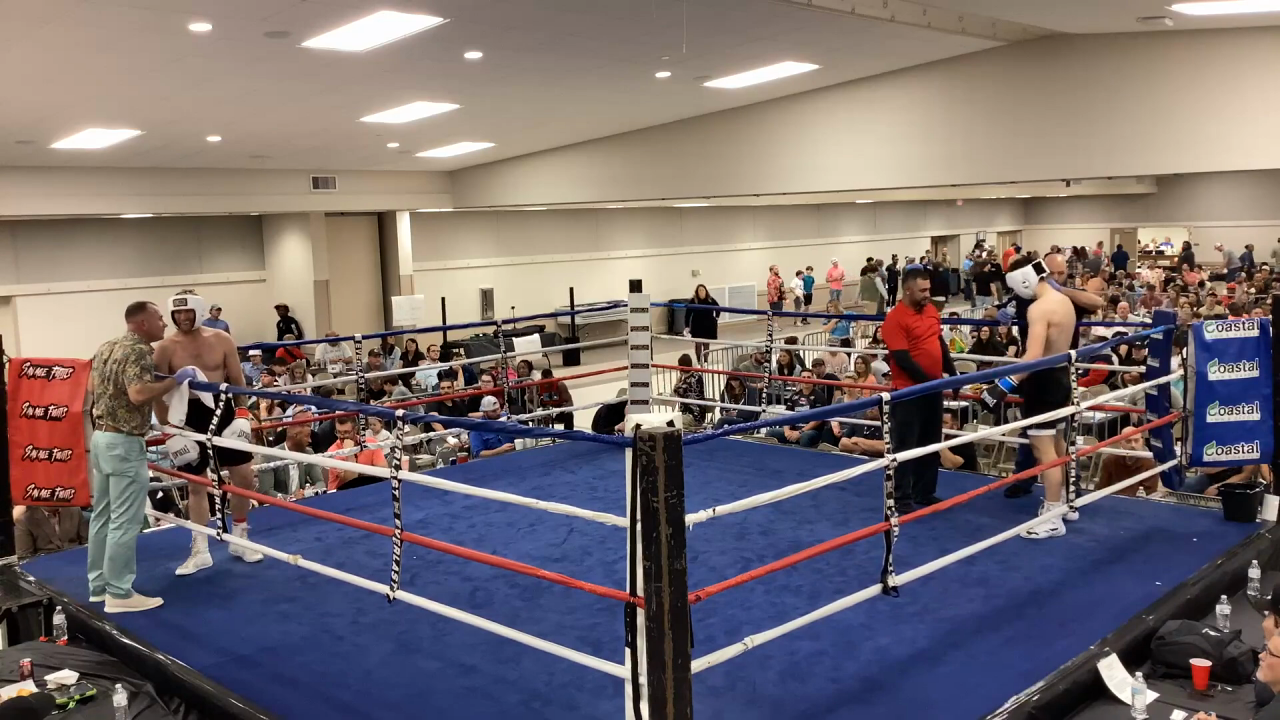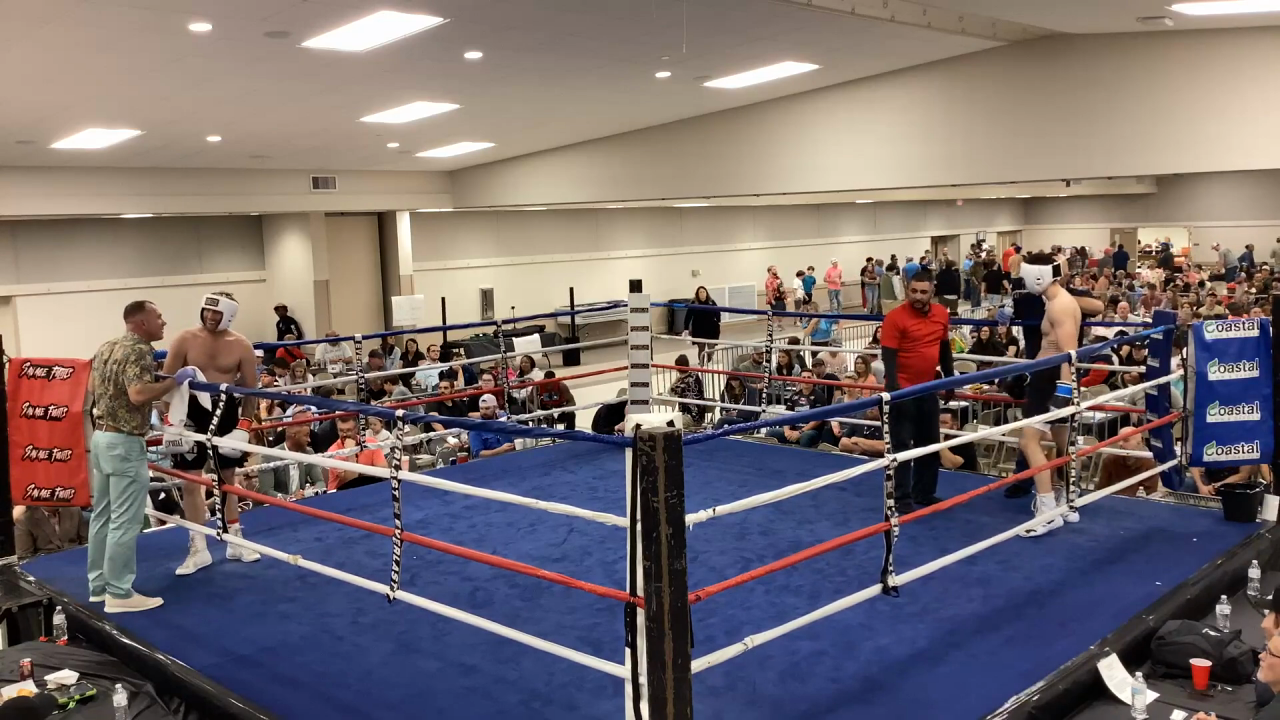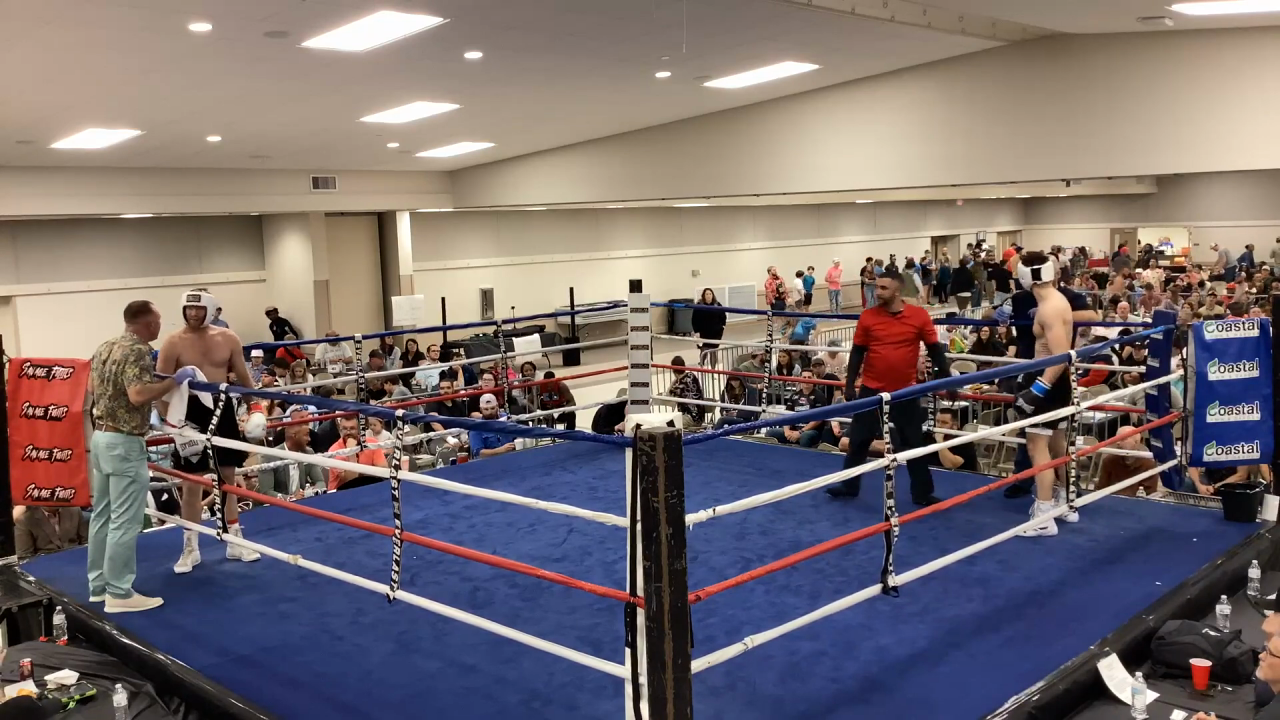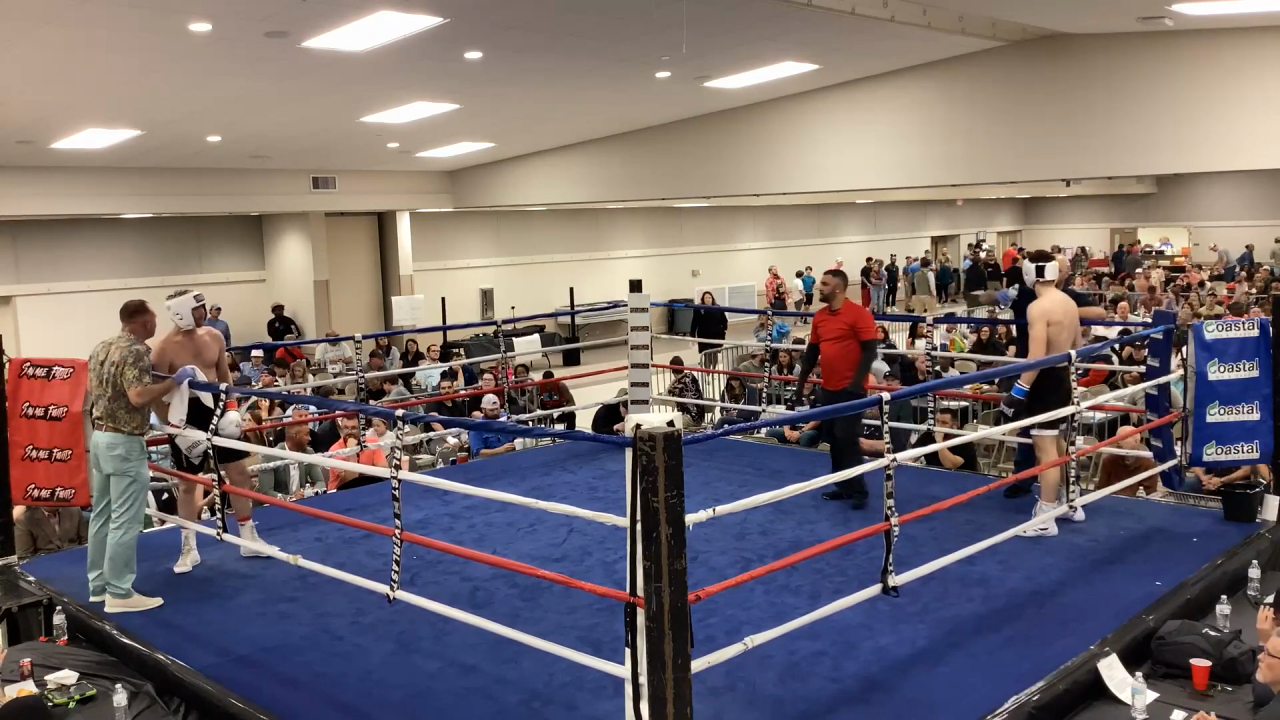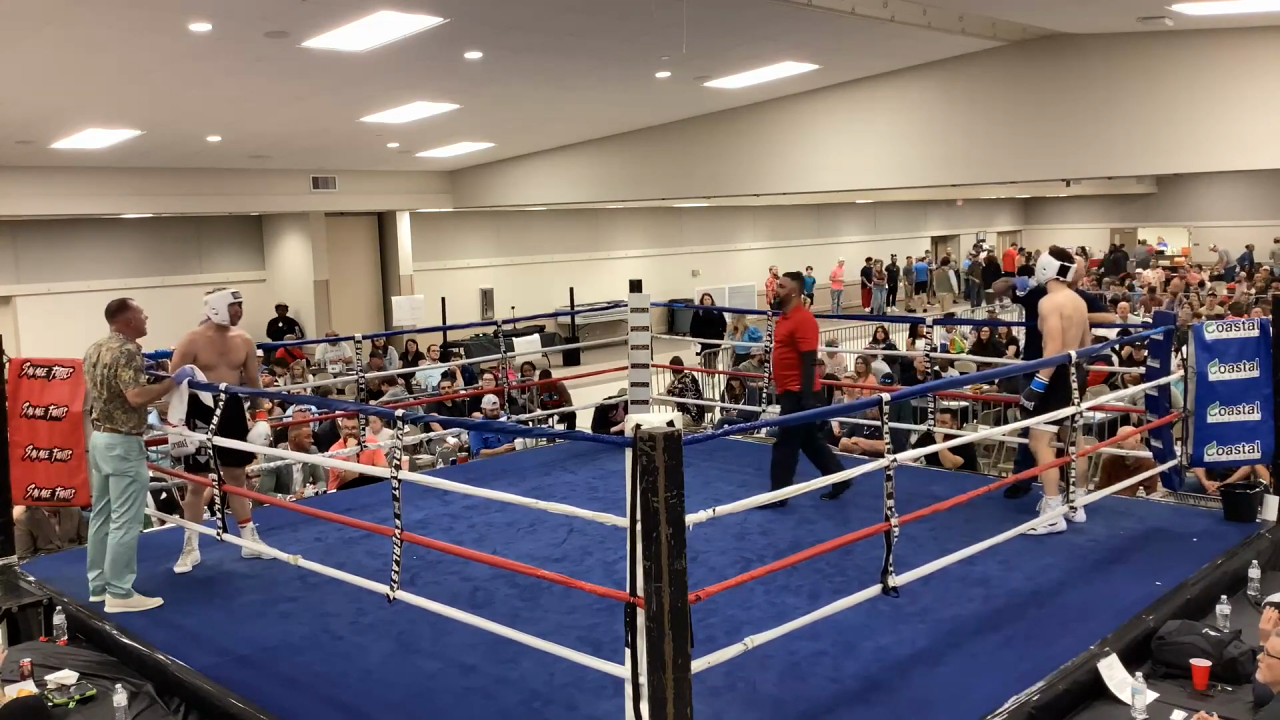
dt=0.5s
person 1, frame 1
left shoulder: (106, 347)
right shoulder: (138, 351)
left elbow: (92, 387)
right elbow: (139, 394)
right wrist: (176, 380)
left hip: (100, 437)
right hip: (124, 443)
left knee: (103, 515)
right knee: (125, 521)
left ankle: (99, 585)
right ankle: (119, 593)
person 1, frame 2
left shoulder: (106, 348)
right shoulder: (138, 351)
left elbow: (93, 387)
right elbow: (139, 394)
right wrist: (176, 379)
left hip: (100, 437)
right hip: (125, 443)
left knee: (102, 515)
right knee: (125, 521)
left ankle: (99, 585)
right ankle: (119, 593)
person 1, frame 3
left shoulder: (105, 347)
right shoulder: (137, 352)
left elbow: (93, 387)
right elbow: (138, 395)
right wrist: (175, 379)
left hip: (100, 437)
right hip: (125, 443)
left knee: (103, 515)
right knee: (125, 521)
left ankle: (99, 585)
right ankle: (119, 593)
person 1, frame 4
left shoulder: (101, 348)
right shoulder: (135, 352)
right elbow: (139, 396)
right wrist: (176, 380)
left hip: (99, 437)
right hip: (124, 443)
left knee: (102, 515)
right knee: (125, 520)
left ankle: (99, 585)
right ankle: (119, 593)
person 1, frame 5
left shoulder: (95, 349)
right shoulder: (127, 352)
right elbow: (137, 397)
right wrist: (174, 380)
left hip: (99, 438)
right hip: (123, 443)
left knee: (102, 515)
right knee: (125, 520)
left ankle: (99, 584)
right ankle: (120, 593)
person 2, frame 1
left shoulder: (1039, 308)
right shoulder: (1064, 301)
left elbow: (1033, 357)
left wrist: (1003, 385)
left hip: (1044, 380)
right hip: (1061, 376)
left knee: (1044, 451)
right knee: (1057, 446)
left ankle: (1052, 520)
right ankle: (1064, 502)
person 2, frame 2
left shoulder: (1058, 306)
right shoulder: (1061, 301)
left elbow: (1070, 353)
left wrist: (1063, 392)
right wrist: (1028, 370)
left hip: (1051, 378)
right hip: (1056, 378)
left knee: (1028, 442)
right knee: (1063, 444)
left ankle: (1048, 512)
right ankle: (1067, 504)
person 2, frame 3
left shoulder: (1049, 309)
right shoulder: (1056, 300)
left elbow: (1060, 357)
left wrist: (1036, 390)
right wrist: (1028, 377)
left hip: (1051, 382)
right hip: (1056, 381)
left knee: (1038, 448)
right knee: (1058, 445)
left ankle: (1044, 519)
right ankle: (1065, 505)
person 2, frame 4
left shoulder: (1038, 307)
right shoulder: (1069, 302)
left elbow: (1036, 357)
right elbow: (1076, 344)
left wrist: (1018, 393)
left hip: (1046, 379)
right hip: (1063, 376)
left knee: (1044, 450)
right knee: (1058, 444)
left ankle: (1045, 520)
right ankle: (1071, 504)
person 2, frame 5
left shoulder: (1048, 302)
right shoulder: (1078, 301)
left elbow: (1053, 349)
left wrist: (1036, 384)
left hip: (1057, 376)
right hip: (1075, 373)
left knee: (1040, 442)
left ankle: (1053, 515)
right ankle: (1075, 507)
person 3, frame 1
left shoulder: (222, 340)
right shoulder: (165, 348)
left elbow: (237, 380)
left wrist: (242, 413)
left hip: (222, 410)
right hip: (188, 416)
left knee: (245, 477)
right knee: (196, 485)
left ankle: (240, 539)
right ankle: (200, 551)
person 3, frame 2
left shoulder: (241, 346)
right shoulder: (185, 340)
left elbow: (250, 388)
left wrist: (244, 424)
right wrist: (171, 419)
left hip: (225, 410)
right hip: (191, 411)
left knee: (227, 479)
right knee: (191, 483)
left ankle: (235, 542)
right ankle: (198, 550)
person 3, frame 3
left shoulder: (228, 338)
right shoulder: (174, 343)
left elbow: (242, 375)
left wrist: (256, 407)
left hip: (222, 408)
right hip: (189, 412)
left knee: (228, 479)
right knee: (192, 484)
left ankle: (235, 542)
right ankle: (191, 548)
person 3, frame 4
left shoulder: (213, 336)
right shoulder: (164, 348)
right elbow: (157, 395)
left wrist: (231, 406)
right wrist: (176, 428)
left hip: (215, 407)
right hip: (186, 414)
left knee: (240, 474)
right knee: (188, 483)
left ankle: (249, 538)
right ankle: (189, 549)
person 3, frame 5
left shoulder: (244, 340)
right shoulder: (192, 341)
left elbow: (252, 381)
left wrist: (260, 418)
left hip: (232, 408)
right hip: (200, 411)
left knee: (237, 477)
right knee: (196, 483)
left ankle: (250, 541)
right ankle: (190, 548)
person 4, frame 1
left shoulder: (931, 310)
right shoulder: (895, 319)
right elbow: (902, 359)
left wrist: (952, 374)
right wrist: (930, 381)
left hip: (932, 389)
right hip: (908, 391)
left knee: (930, 443)
right knee: (905, 445)
left ankle: (924, 492)
right ankle: (902, 497)
person 4, frame 2
left shoulder: (941, 314)
right shoulder: (896, 317)
left elbow: (945, 348)
right elbow: (889, 357)
left wrist: (949, 378)
right wrist: (893, 389)
left hip: (927, 390)
right hip: (902, 391)
left knee: (928, 443)
right knee: (901, 445)
left ankle: (924, 493)
right ankle: (902, 497)
person 4, frame 3
left shoulder: (919, 316)
right shoulder: (867, 317)
left elbow: (935, 350)
right elbow: (857, 353)
left wrist: (947, 380)
right wrist: (850, 384)
left hip: (905, 392)
right hip: (871, 390)
left knee: (915, 443)
right knee: (859, 440)
left ankle: (923, 494)
right ankle: (849, 486)
person 4, frame 4
left shoulder: (859, 314)
right shoulder: (820, 316)
left elbow: (870, 350)
right elbow: (812, 351)
left wrist: (858, 381)
right wrist: (802, 380)
left hip: (850, 389)
right hip: (829, 388)
left knee: (847, 439)
right knee: (834, 440)
left ankle: (860, 490)
right ankle: (846, 487)
person 4, frame 5
left shoulder: (803, 320)
right shoulder: (784, 317)
left elbow: (808, 361)
left wrist: (807, 397)
right wrist: (782, 390)
left hip: (798, 392)
right hip: (789, 390)
left knee: (785, 442)
right knee: (809, 440)
right ankle: (839, 478)
